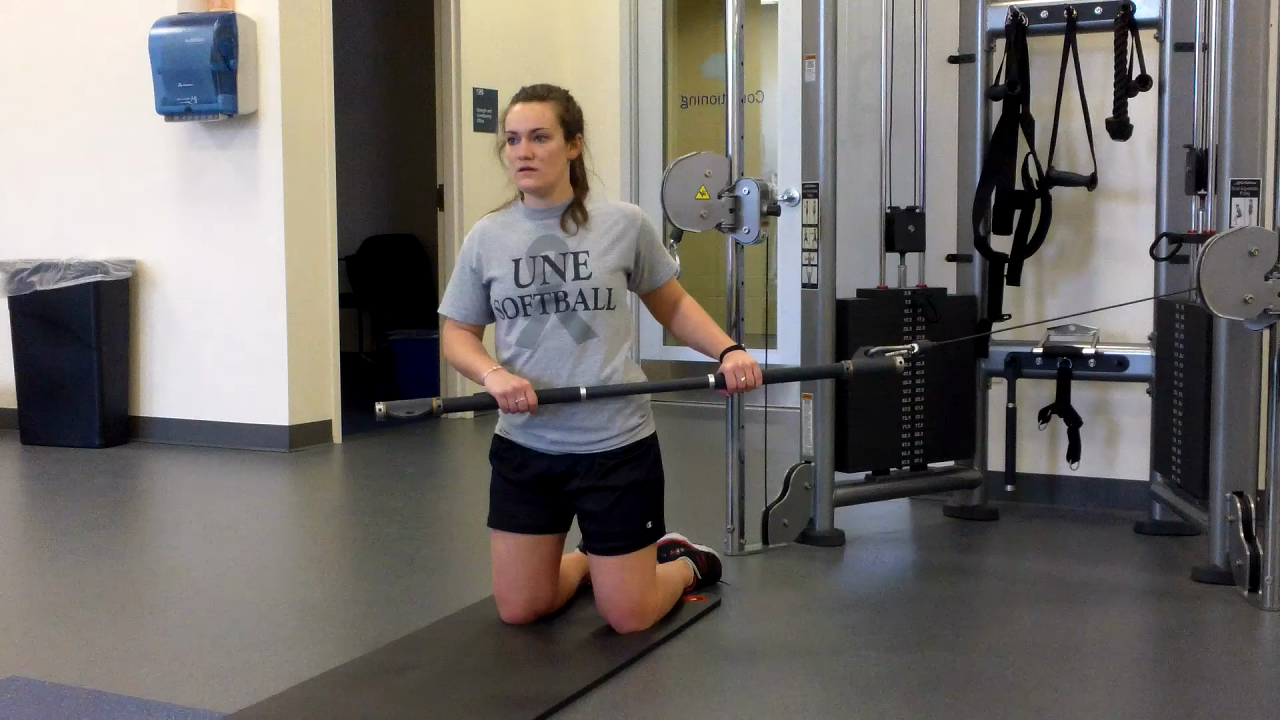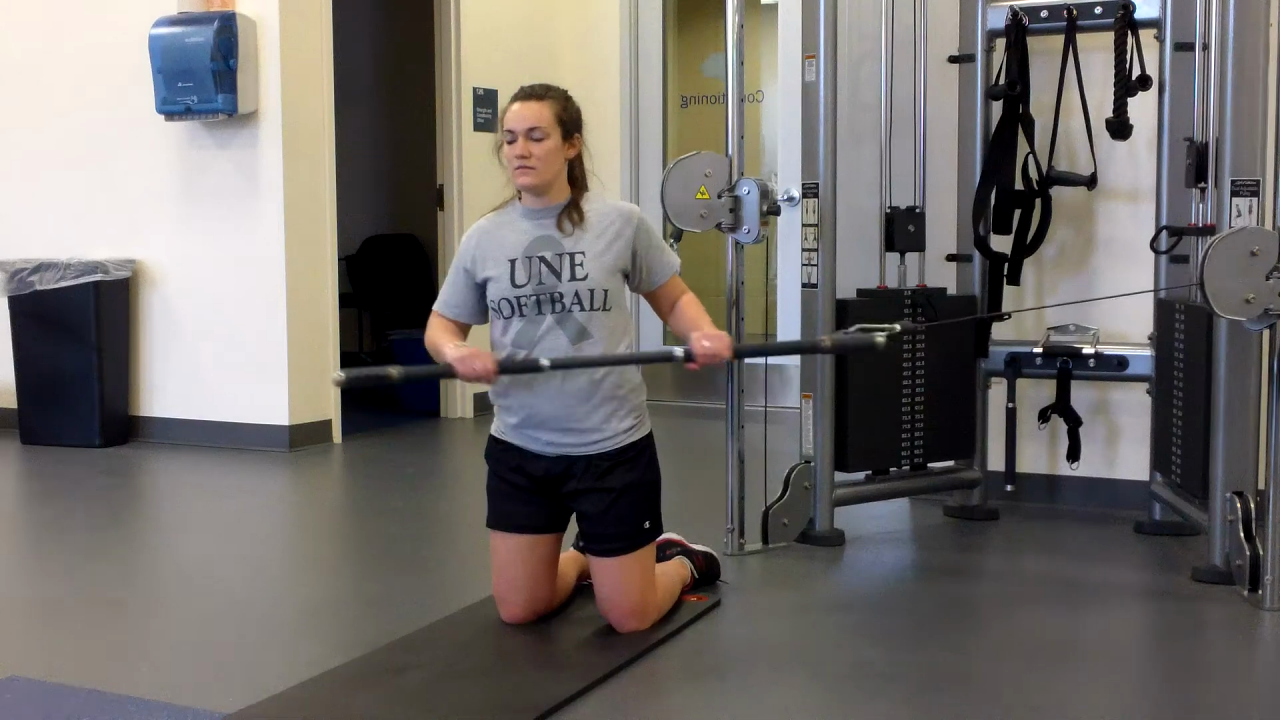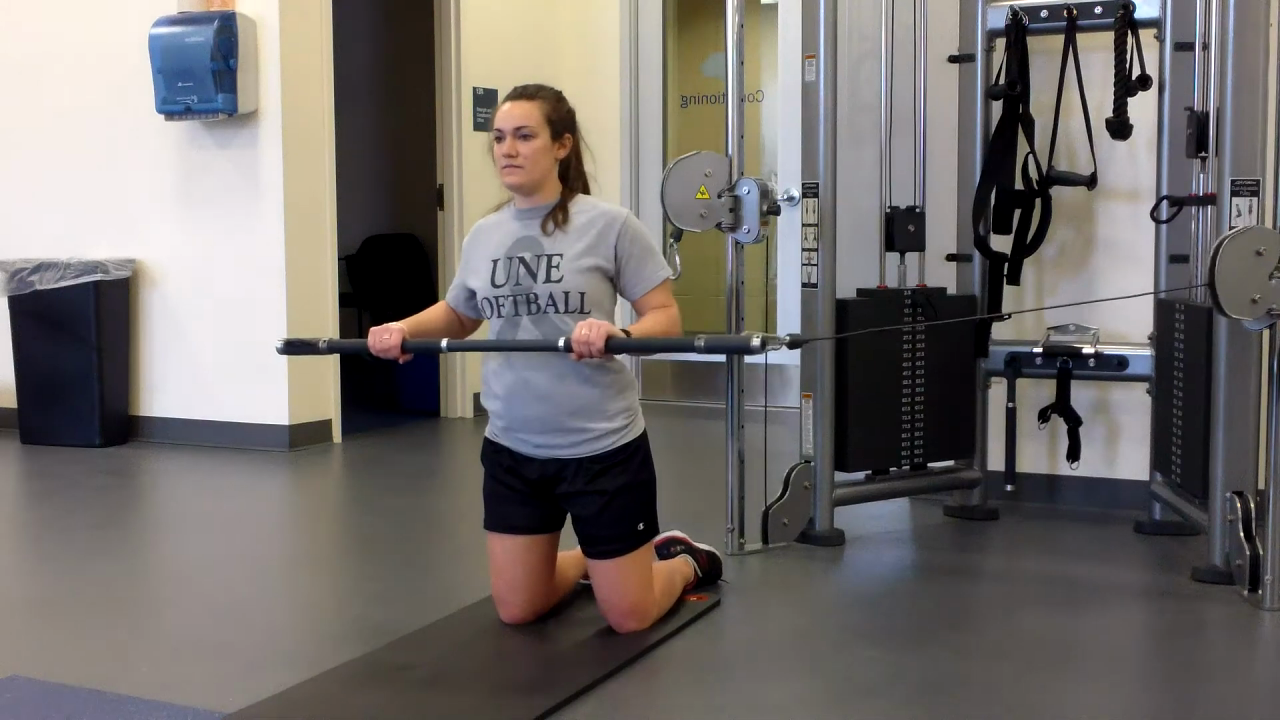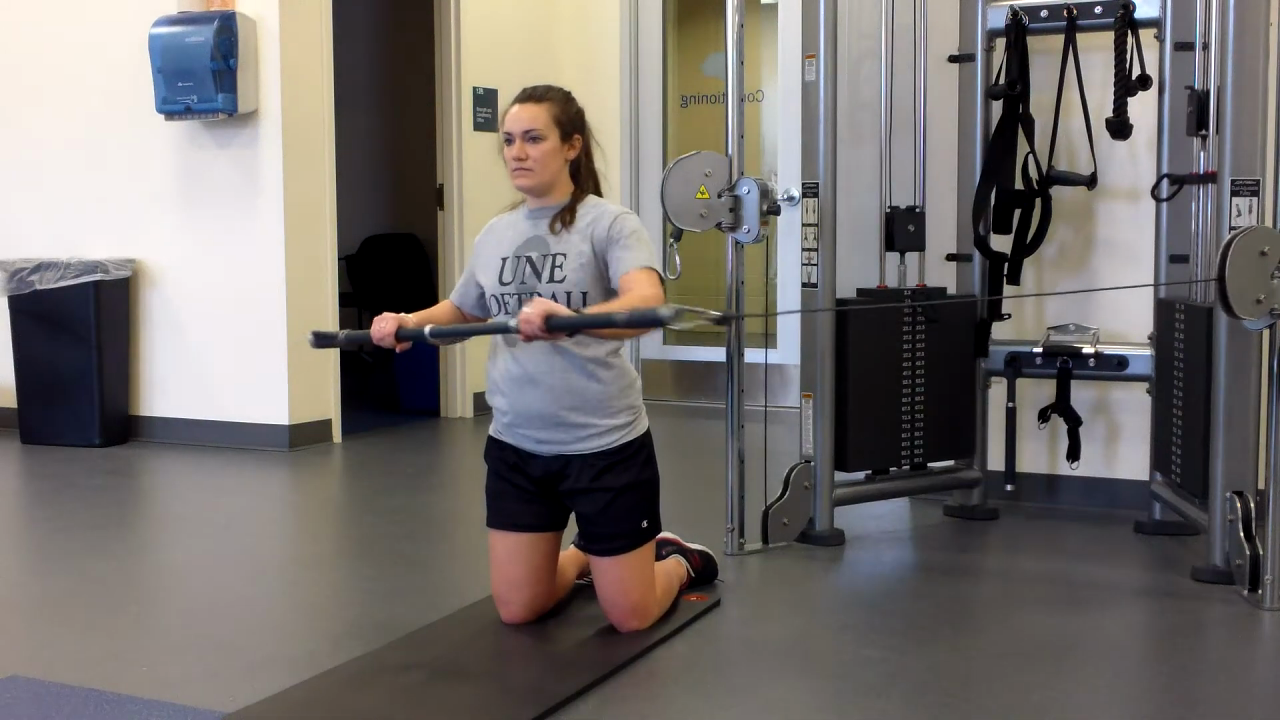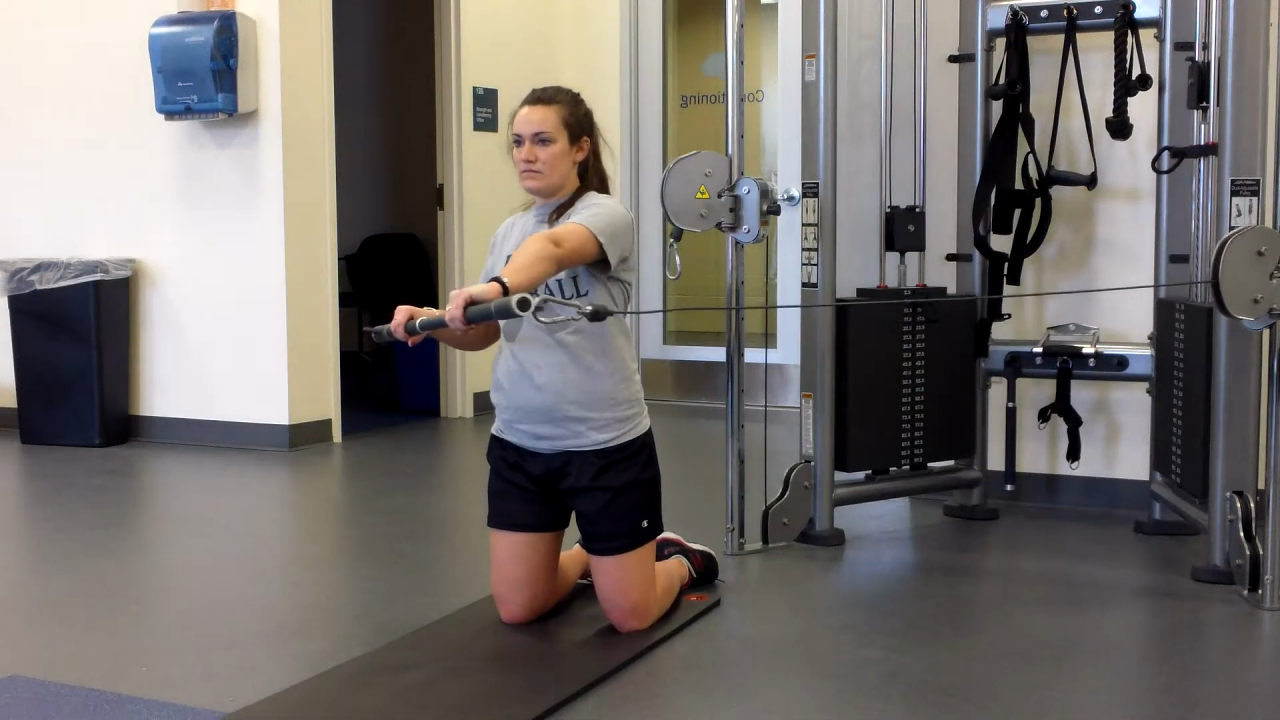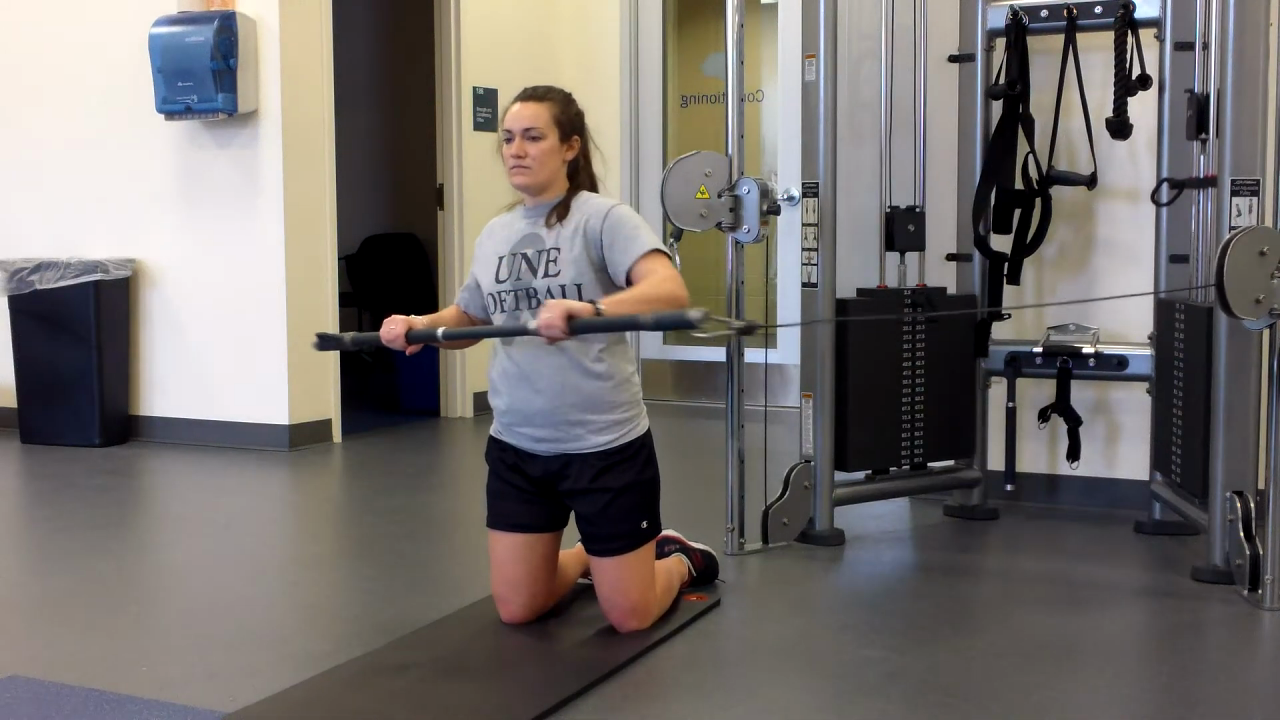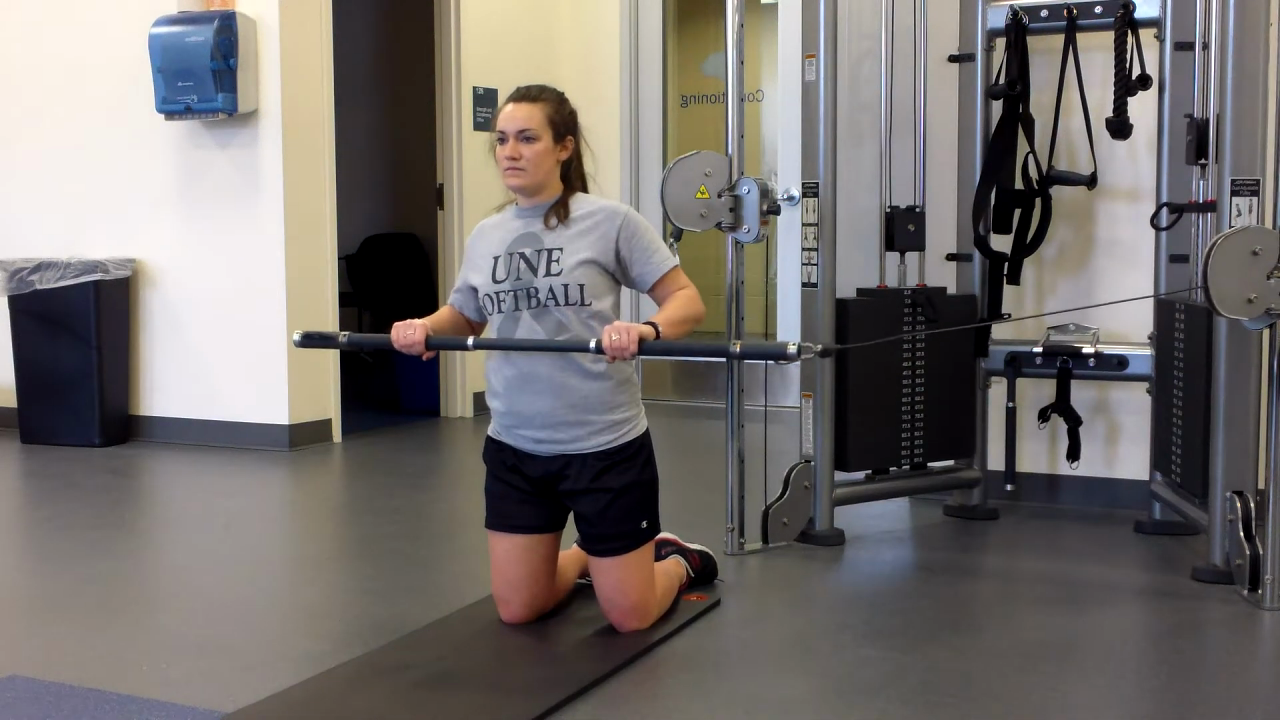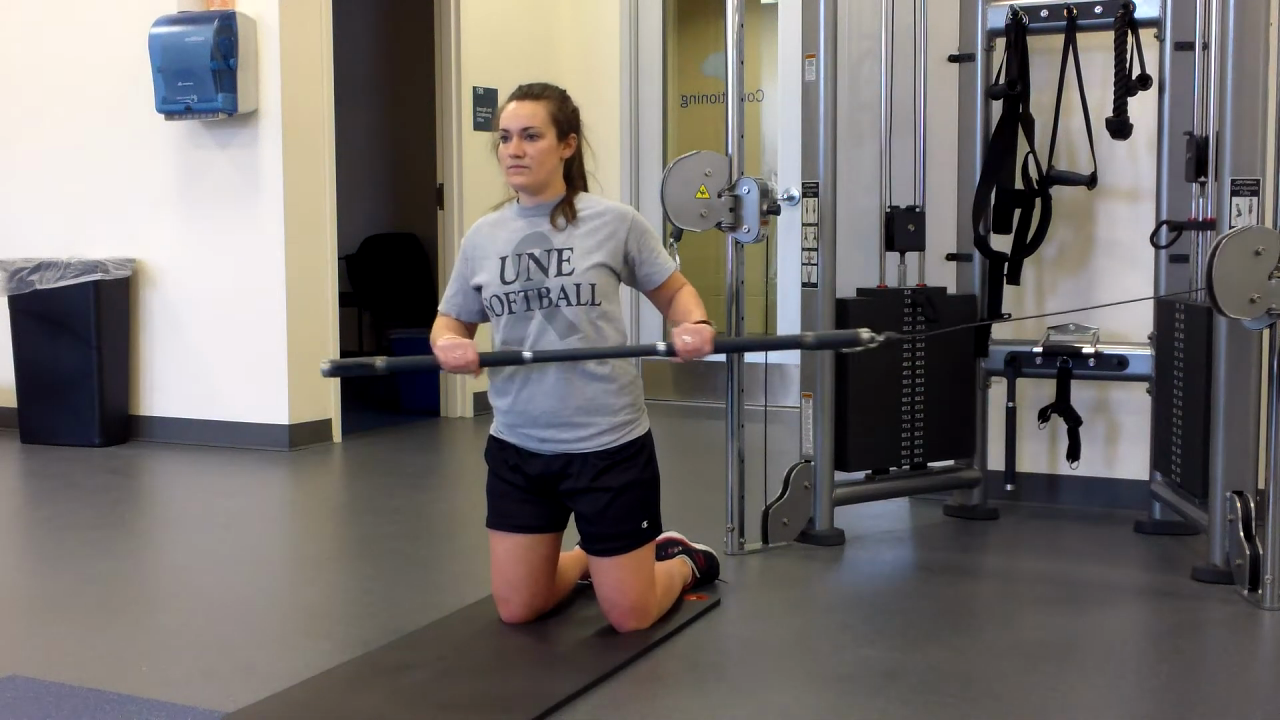
dt=0.5s
person 1, frame 1
left shoulder: (624, 224)
right shoulder: (486, 237)
left elbow: (672, 305)
right elbow: (457, 334)
left wrist: (728, 351)
right wrist: (492, 374)
left hip: (615, 444)
right hip: (524, 447)
left knee: (629, 617)
right knee: (519, 610)
left ankle: (686, 562)
right ankle: (591, 561)
person 1, frame 2
left shoulder: (621, 223)
right shoulder: (483, 237)
left elbow: (673, 298)
right elbow: (443, 324)
left wrist: (703, 333)
right wrist: (453, 350)
left hip: (611, 444)
right hip: (520, 447)
left knee: (630, 617)
right knee: (518, 611)
left ankle: (683, 561)
right ankle: (585, 557)
person 1, frame 3
left shoulder: (610, 226)
right shoulder: (482, 235)
left elbow: (666, 318)
right elbow: (457, 316)
left wrist: (618, 334)
right wrist: (403, 328)
left hip: (601, 446)
right hip: (511, 449)
left knee: (629, 617)
right knee: (517, 611)
left ankle: (682, 560)
right ankle: (587, 559)
person 1, frame 4
left shoulder: (609, 223)
right shoulder: (494, 234)
left elbow: (646, 304)
right elbow: (460, 314)
left wrist: (569, 316)
right wrist: (407, 322)
left hip: (605, 443)
right hip: (516, 447)
left knee: (629, 616)
right knee: (517, 610)
left ankle: (678, 561)
right ankle: (583, 556)
person 1, frame 5
left shoulder: (603, 215)
right shoulder: (508, 231)
left elbow: (553, 247)
right elbow: (482, 332)
left wrist: (494, 287)
right wrist: (428, 320)
left hip: (605, 443)
right hip: (518, 444)
left knee: (631, 616)
right knee: (517, 609)
left ankle: (680, 561)
right ankle: (586, 558)
person 1, frame 6
left shoulder: (604, 218)
right shoulder: (494, 234)
left elbow: (669, 290)
right elbow: (467, 320)
left wrist: (589, 309)
right wrist: (418, 325)
left hip: (605, 443)
right hip: (517, 447)
left knee: (630, 616)
right knee: (517, 610)
left ankle: (680, 559)
right ankle: (587, 556)
person 1, frame 7
left shoulder: (610, 222)
right shoulder: (485, 235)
left elbow: (687, 302)
right elbow: (463, 319)
left wrist: (647, 331)
right wrist: (423, 327)
left hip: (604, 445)
right hip: (515, 448)
left knee: (630, 615)
right knee: (517, 611)
left ankle: (677, 560)
right ankle: (586, 557)
person 1, frame 8
left shoulder: (614, 223)
right shoulder: (483, 236)
left elbow: (677, 293)
right elbow: (455, 321)
left wrist: (695, 325)
right wrist: (447, 344)
left hip: (608, 444)
right hip: (517, 448)
left knee: (631, 615)
right knee: (517, 611)
left ankle: (684, 560)
right ankle: (590, 558)
